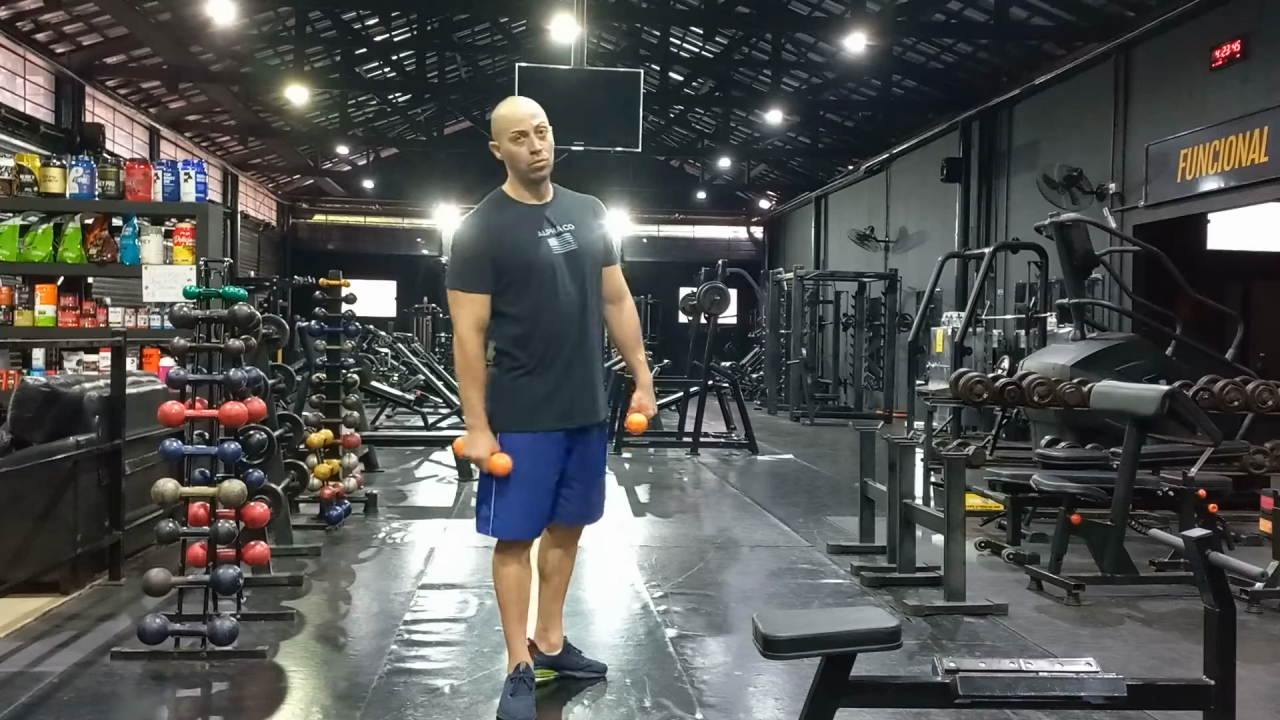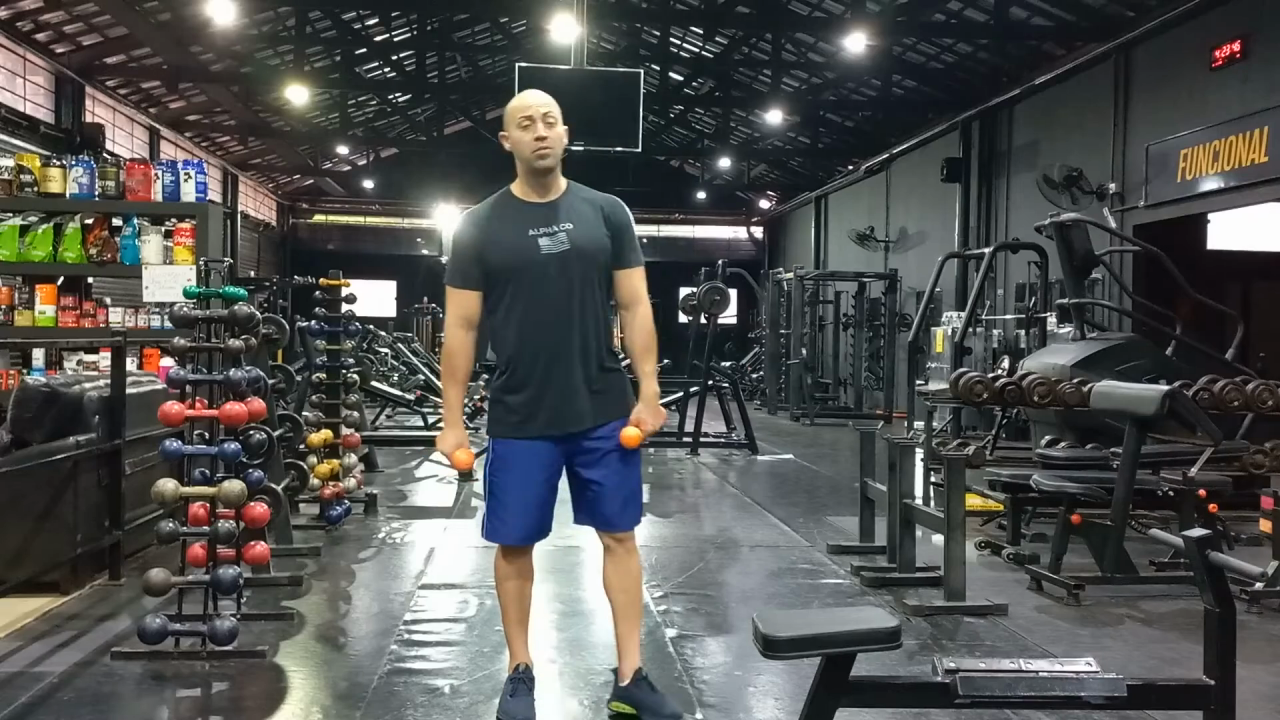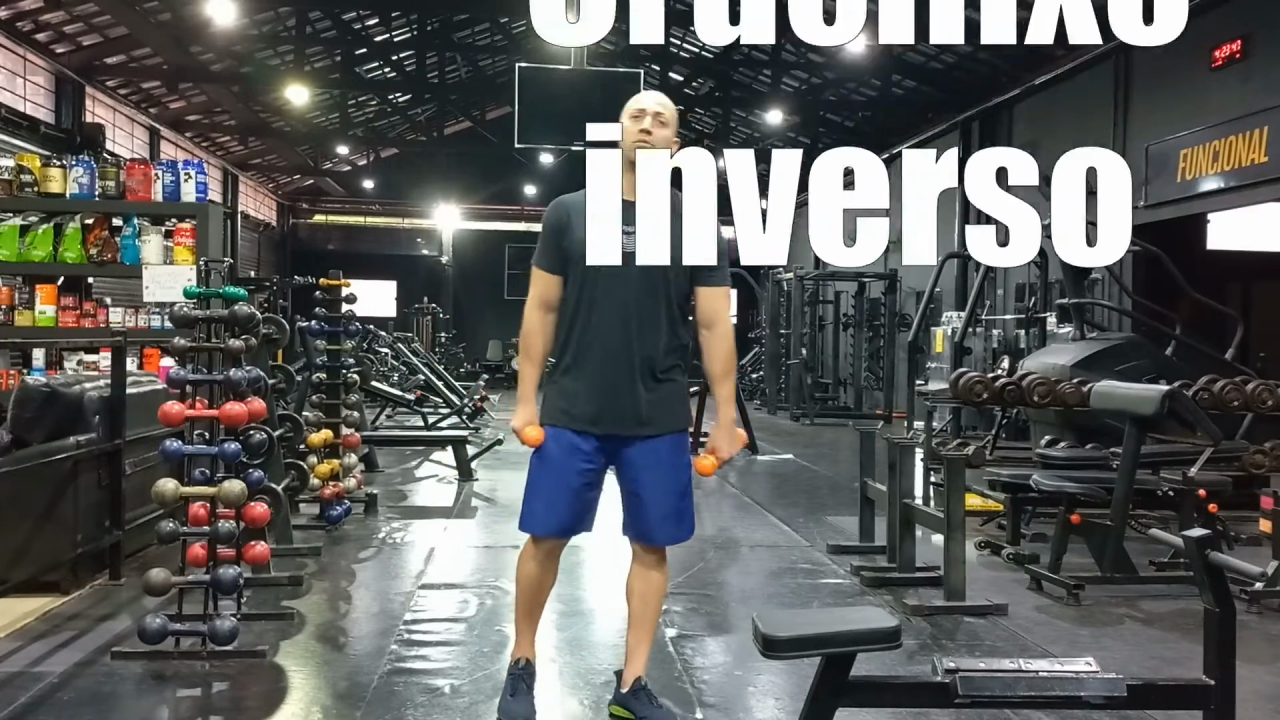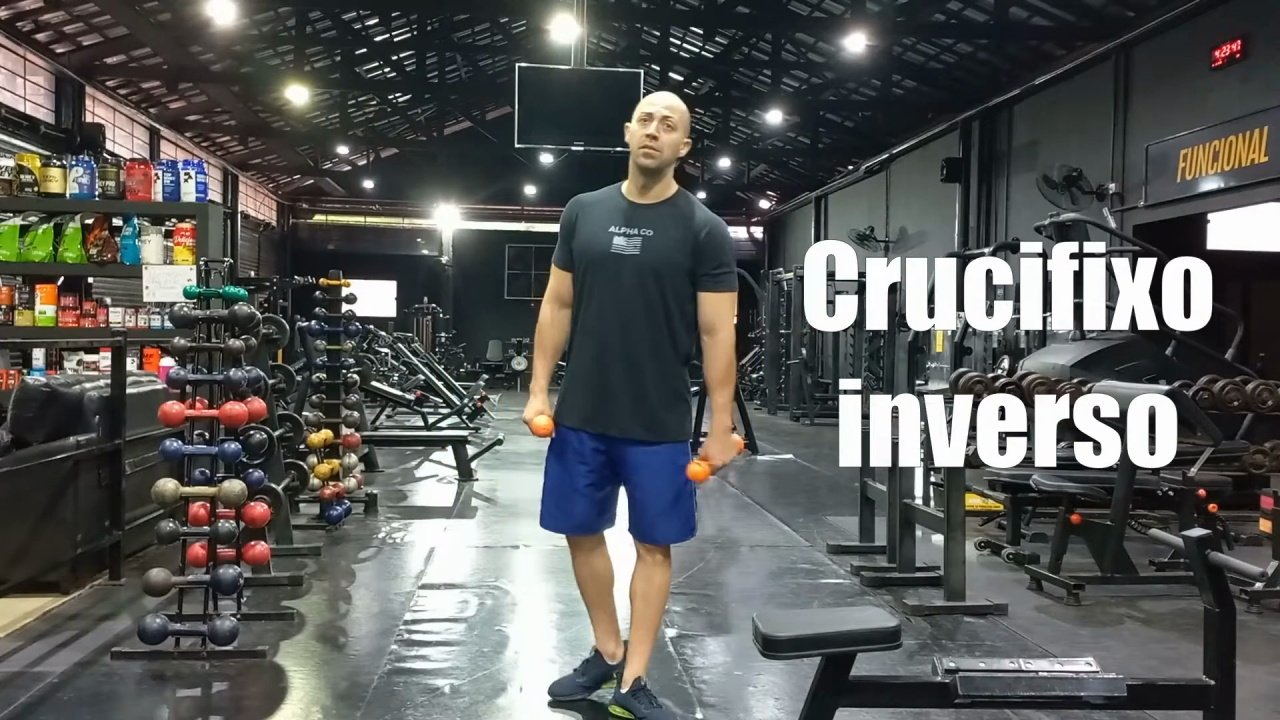
dt=0.7s
person 1, frame 1
left shoulder: (587, 211)
right shoulder: (481, 229)
left elbow: (617, 300)
right elbow: (469, 333)
left wrist: (642, 379)
right wrist: (477, 426)
left hip: (587, 408)
right hip: (524, 415)
left knee: (567, 527)
right knee: (515, 537)
left ankle: (551, 643)
right ankle: (520, 669)
person 1, frame 2
left shoulder: (606, 213)
right shoulder: (480, 227)
left elbow: (635, 306)
right elbow: (461, 327)
left wrist: (648, 393)
right wrist: (452, 419)
left hip: (603, 410)
right hip: (522, 418)
left knee: (619, 534)
right knee: (515, 544)
person 1, frame 3
right shoulder: (569, 213)
left elbow: (715, 325)
right elbow: (541, 310)
left wrist: (726, 417)
right wrist: (526, 399)
left hip: (657, 418)
right hip: (572, 410)
left knee: (651, 545)
right knee: (545, 536)
right ankle: (522, 665)
person 1, frame 4
left shoulder: (704, 230)
right shoulder: (583, 213)
left elbow: (718, 332)
right elbow: (557, 306)
left wrist: (721, 425)
right wrist: (539, 391)
left hip: (658, 422)
right hip: (582, 414)
left knee: (654, 545)
right knee: (580, 531)
right ankle: (607, 651)
